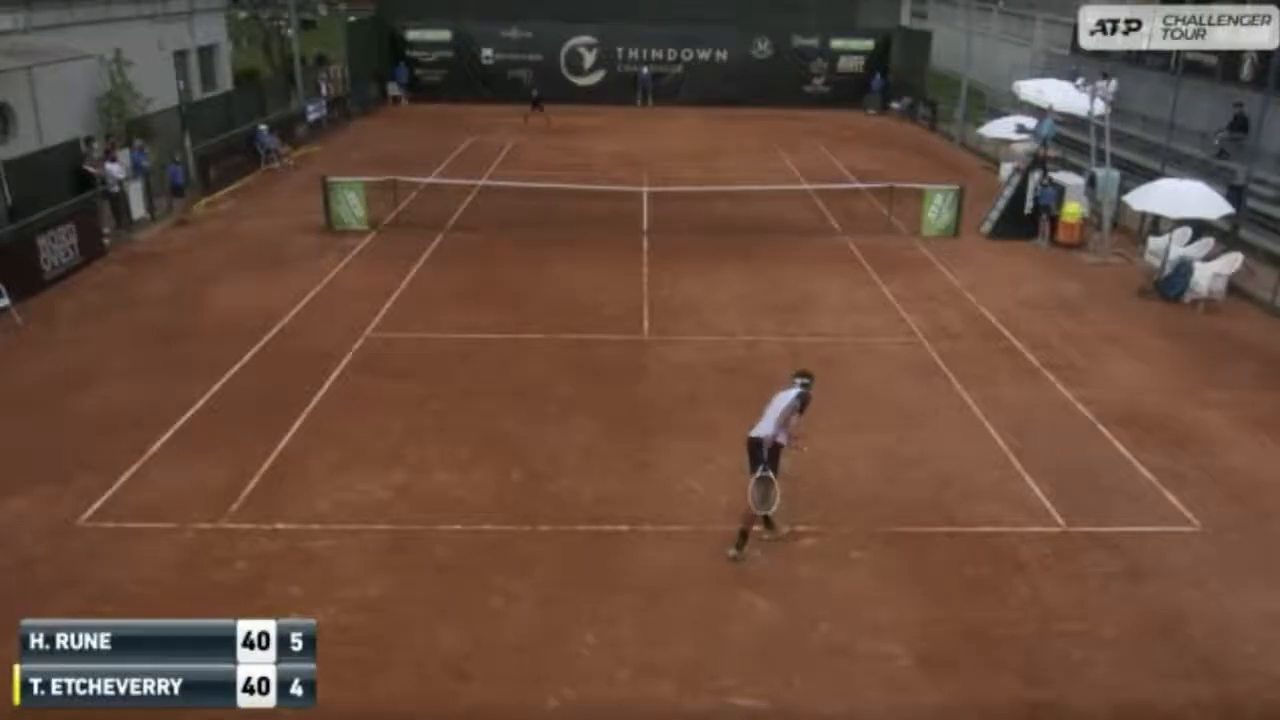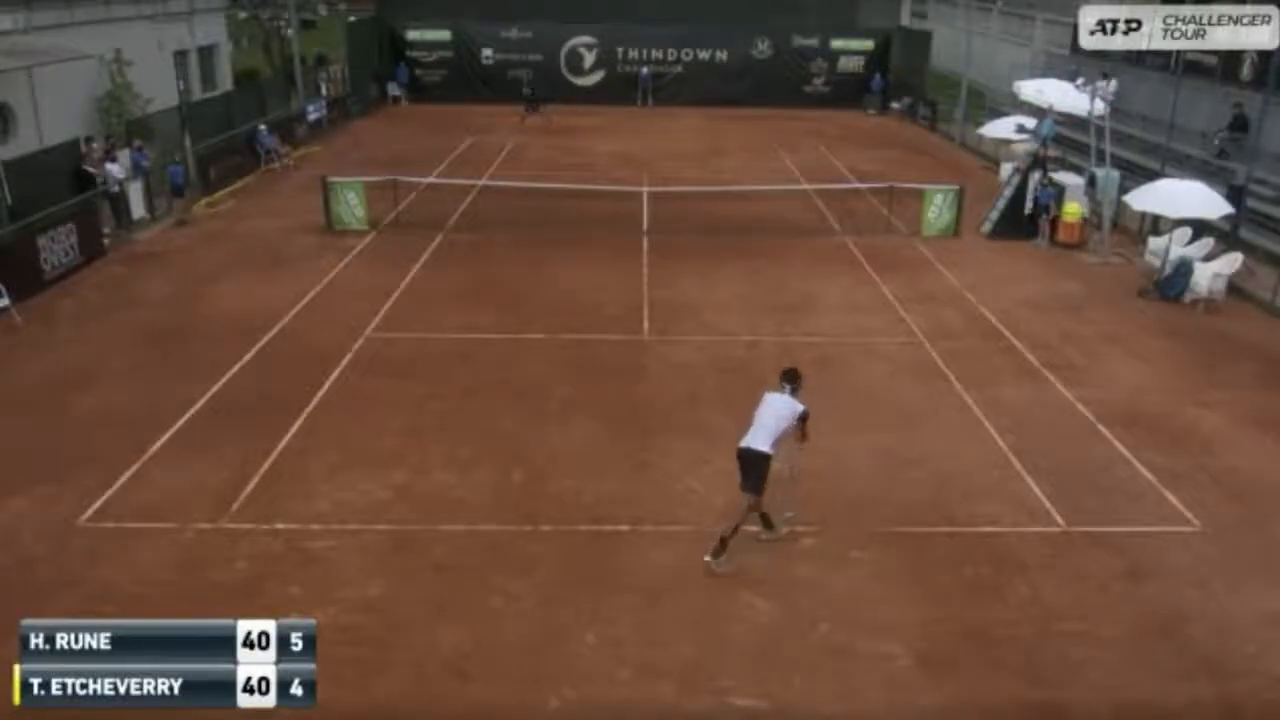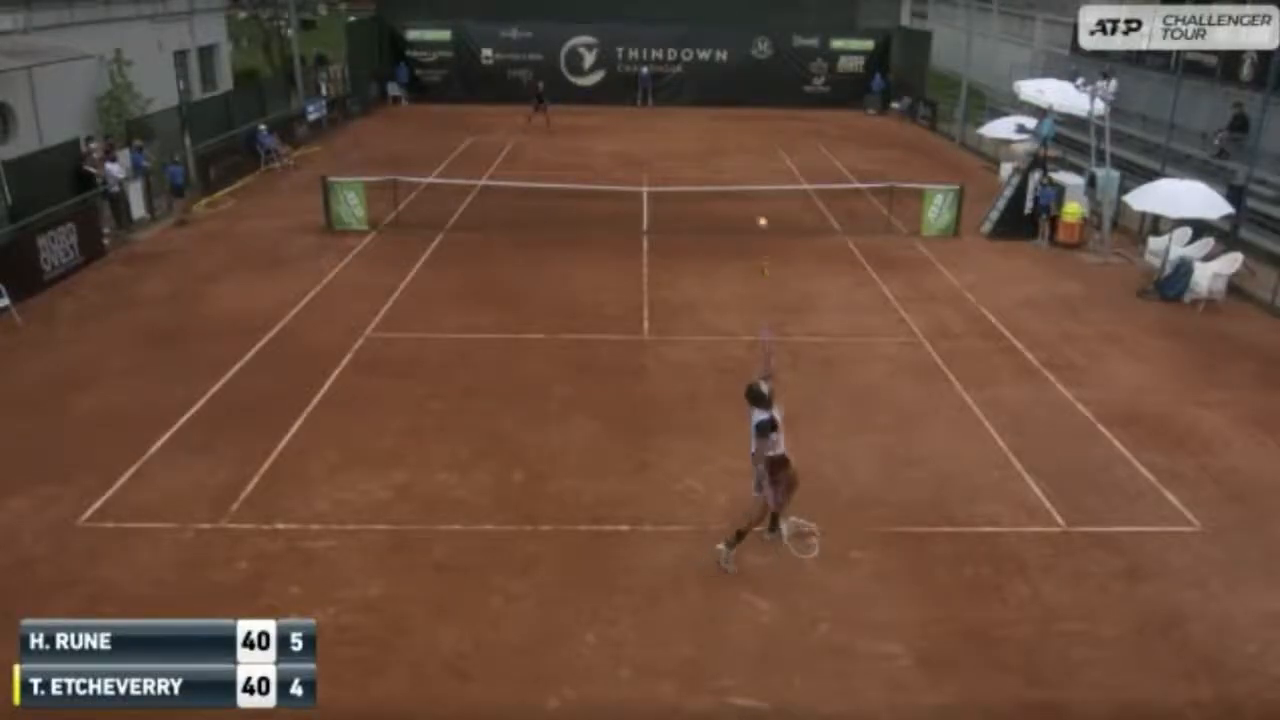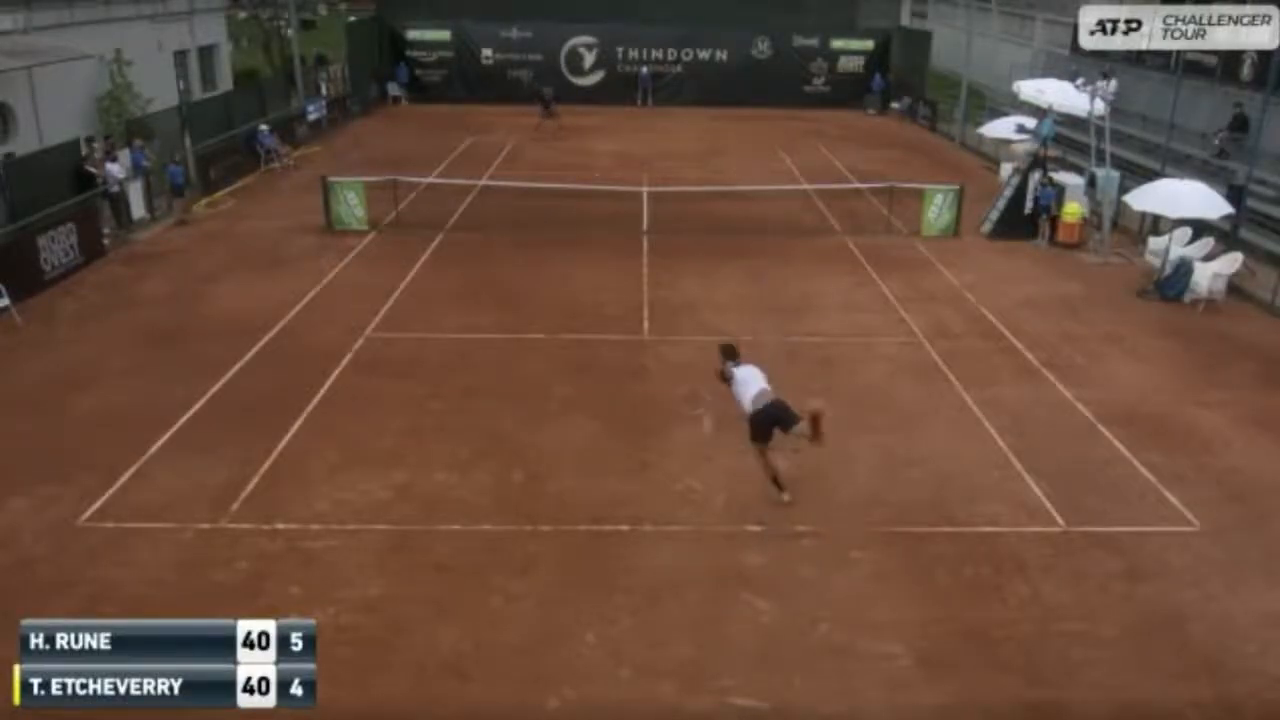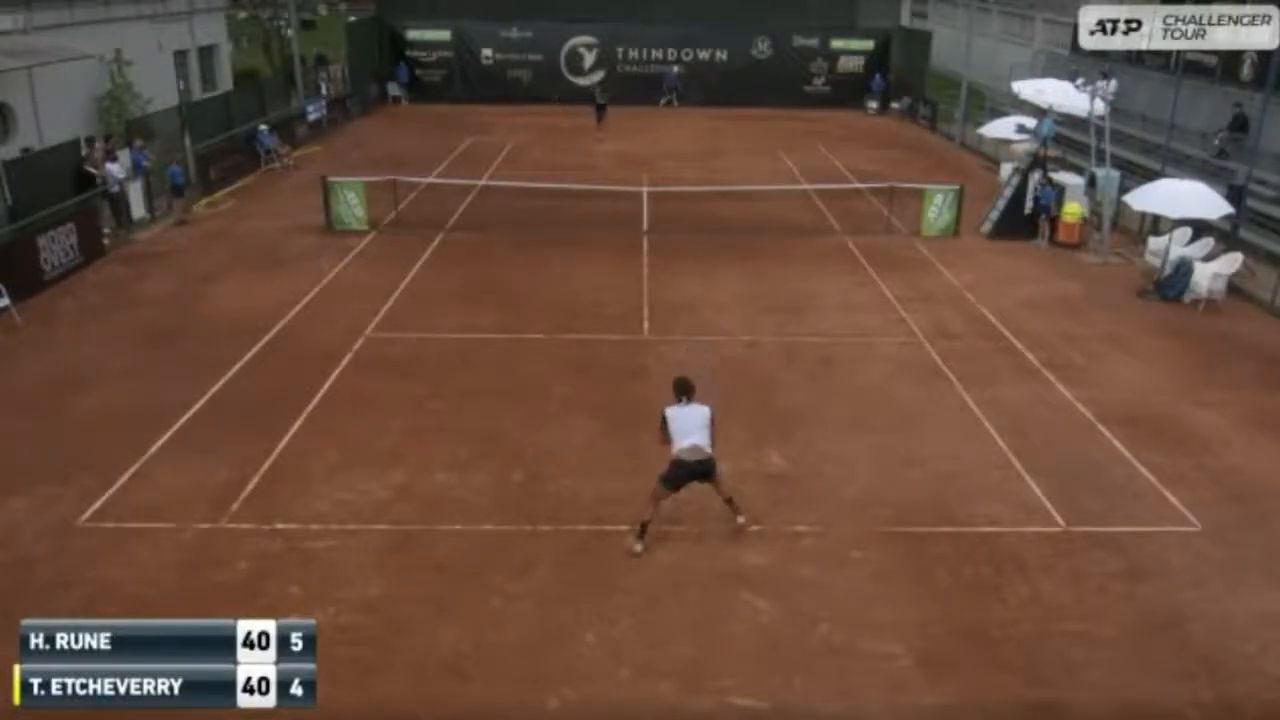
dt=1s
person 1, frame 1
left shoulder: (782, 394)
right shoulder: (803, 395)
right elbow: (788, 411)
left wrist: (790, 436)
right wrist: (774, 435)
left hip: (754, 439)
right hip: (768, 443)
left ankle: (769, 527)
right ankle: (738, 546)
person 1, frame 2
left shoulder: (768, 396)
right shoulder: (800, 410)
right elbow: (803, 436)
right wrist: (800, 441)
left hip: (744, 449)
right hip: (760, 455)
left knee: (755, 495)
right knee: (748, 506)
left ankle: (769, 528)
right ankle: (715, 554)
person 1, frame 3
left shoulder: (762, 397)
right shoulder: (764, 421)
left elbow: (767, 375)
right elbow: (759, 457)
right wrist: (766, 488)
left hip: (774, 453)
right hip: (768, 457)
left knee: (791, 480)
right knee: (765, 505)
left ankle: (773, 527)
right ankle: (728, 547)
person 1, frame 4
left shoulder: (728, 373)
right shoulder: (753, 369)
left hip: (759, 415)
right hip: (777, 405)
left knee: (761, 453)
right knee: (814, 436)
left ankle: (783, 491)
right ankle: (813, 417)
person 1, frame 5
left shoulder: (668, 413)
right shoulder: (706, 410)
left elbow: (664, 440)
left hip: (681, 464)
right hip: (705, 463)
left knee: (655, 498)
right knee: (715, 480)
left ankle: (639, 540)
right ankle: (738, 515)
